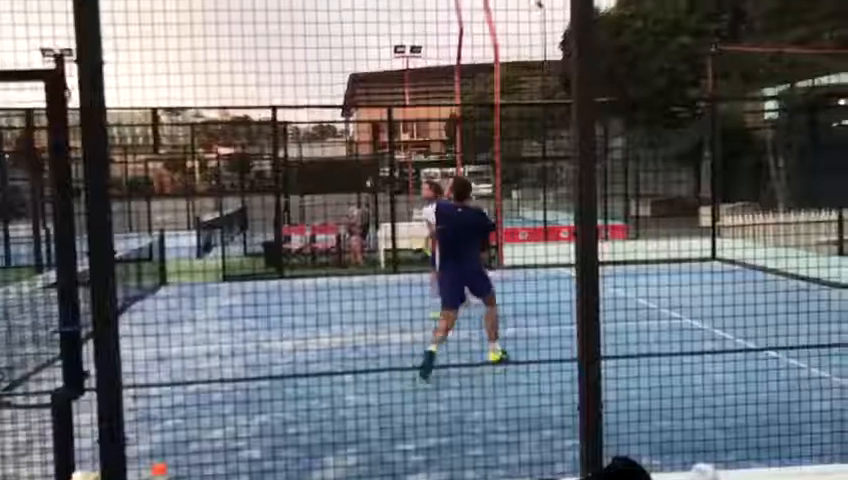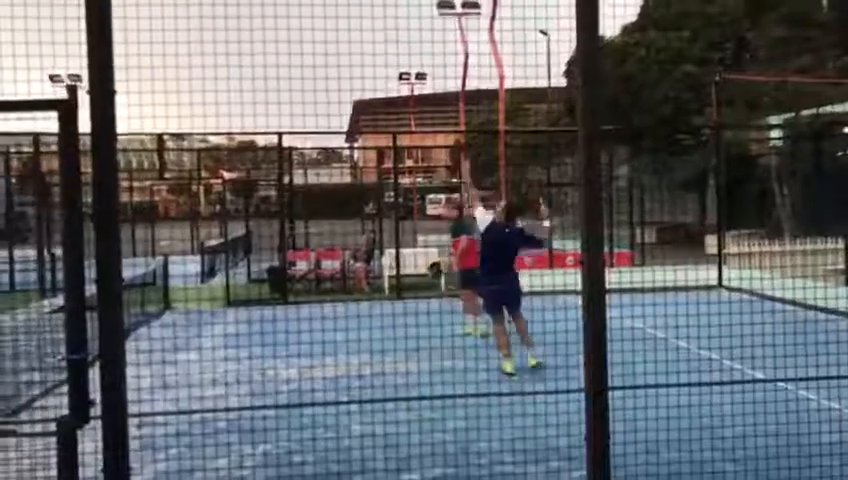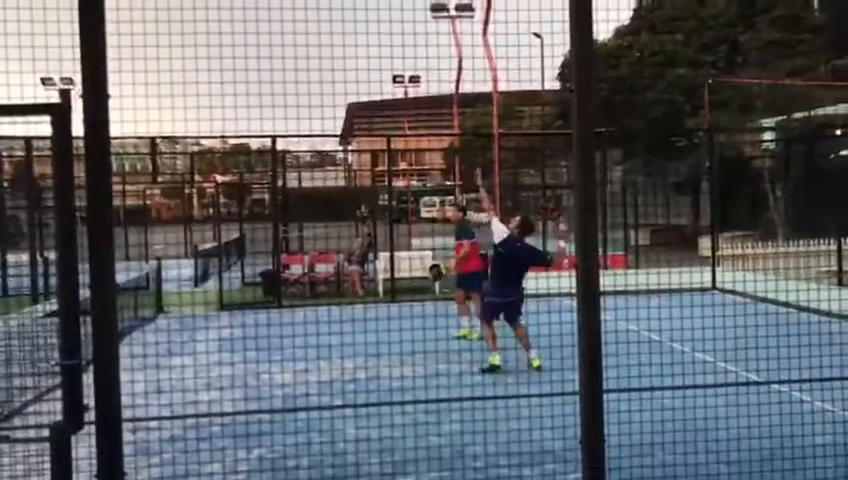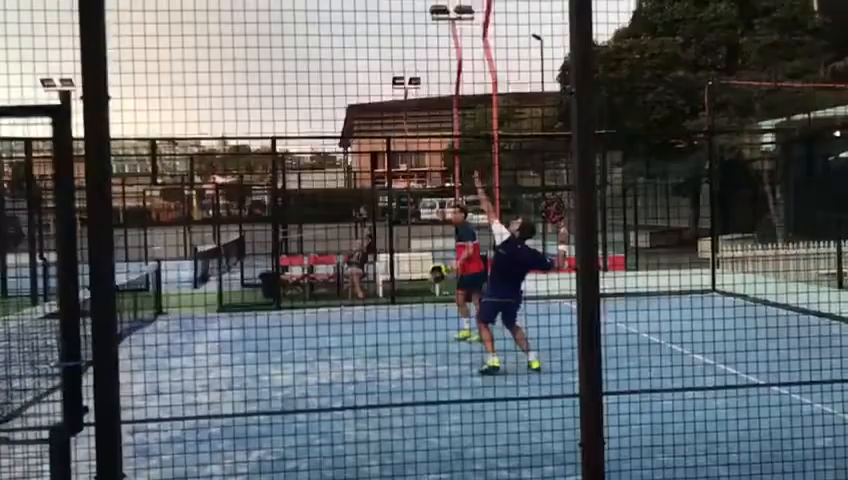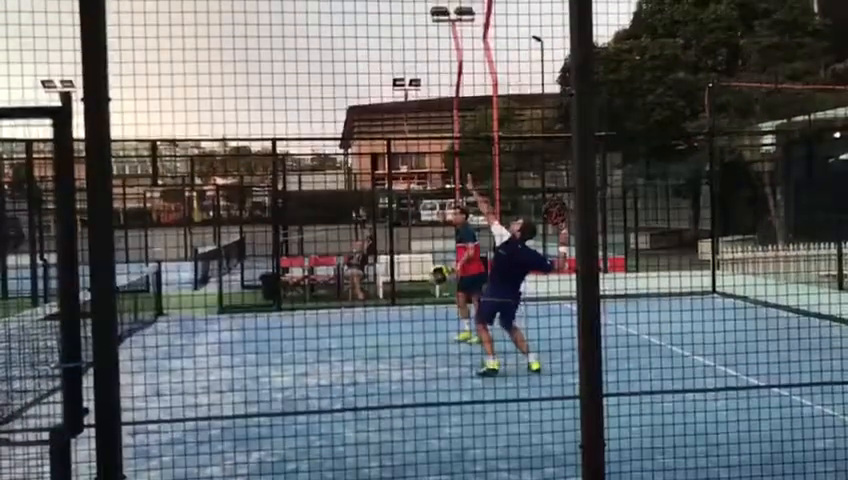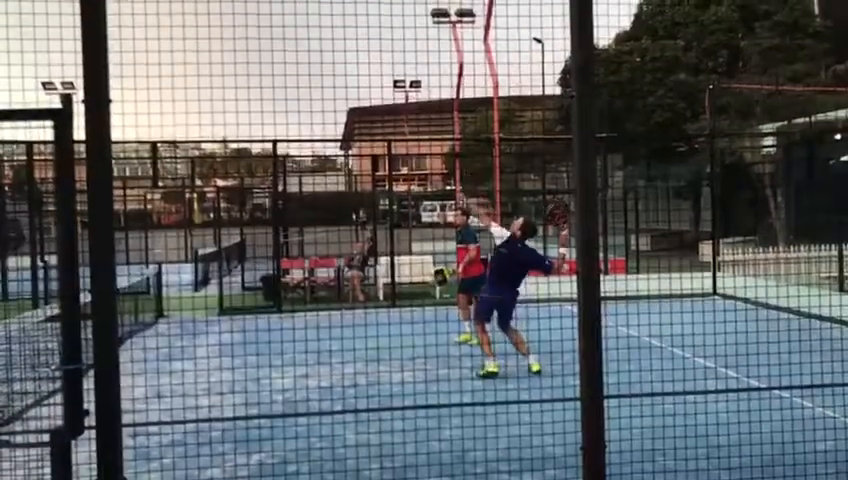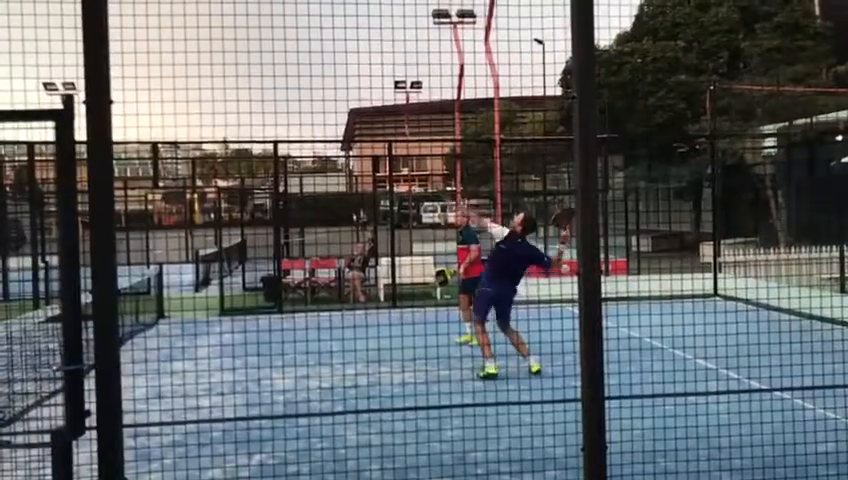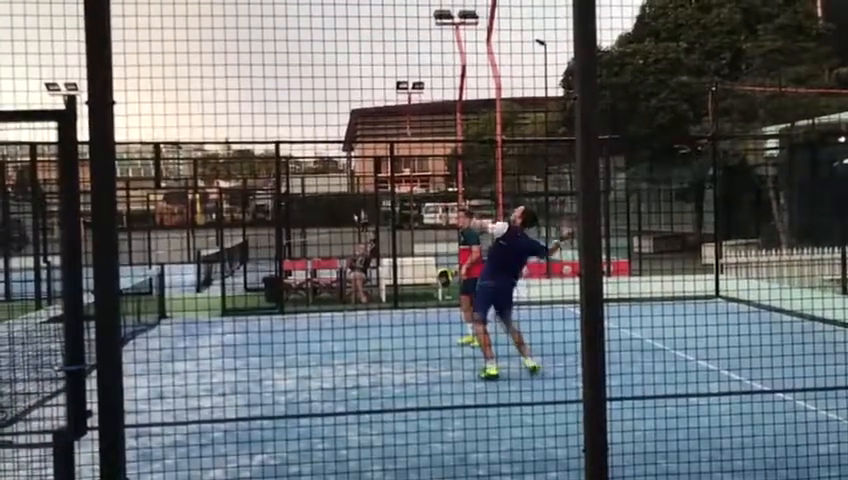
dt=0.4s
person 1, frame 1
left shoulder: (440, 209)
right shoulder: (477, 214)
right elbow: (492, 229)
left hip: (449, 270)
right hip: (473, 268)
left knee: (447, 316)
right knee: (491, 304)
left ankle: (432, 351)
right ankle: (495, 351)
person 1, frame 2
left shoulder: (489, 225)
right shoulder: (518, 235)
left elbow: (475, 202)
right elbow: (542, 242)
right wrist: (545, 219)
left hip: (489, 285)
right hip: (509, 283)
left knee: (498, 321)
right knee: (517, 316)
left ankle: (507, 363)
right ankle: (532, 356)
person 1, frame 3
left shoulder: (503, 238)
right shoulder: (531, 252)
left elbow: (490, 210)
right elbow: (555, 260)
left wrist: (480, 186)
right wrist: (562, 239)
left hip: (495, 294)
right hip: (515, 294)
left knee: (486, 322)
right knee: (515, 323)
left ankle: (495, 358)
right ankle: (533, 357)
person 1, frame 4
left shoulder: (504, 239)
right shoulder: (532, 255)
left elbow: (490, 212)
right elbow: (555, 265)
left wrist: (479, 187)
left hip: (494, 295)
right hip: (513, 296)
left knee: (483, 323)
right knee: (511, 325)
left ankle: (492, 360)
right ankle: (532, 358)
person 1, frame 5
left shoulder: (505, 240)
right shoulder: (531, 255)
left elbow: (488, 214)
right elbow: (554, 267)
left wrist: (474, 192)
left hip: (493, 294)
right hip: (512, 297)
left knee: (481, 324)
right knee: (509, 325)
left ankle: (491, 362)
right ankle: (532, 359)
person 1, frame 6
left shoulder: (505, 238)
right shoulder: (531, 254)
left elbow: (485, 219)
right elbow: (554, 268)
left hip: (491, 292)
right hip: (509, 295)
left knee: (480, 324)
right knee: (506, 326)
left ankle: (491, 365)
right ankle: (532, 361)
person 1, frame 7
left shoulder: (505, 235)
right shoulder: (531, 250)
left elbow: (484, 222)
right elbow: (553, 264)
right wrist: (561, 249)
left hip: (488, 288)
right hip: (507, 291)
left knee: (479, 323)
right knee: (506, 326)
left ankle: (490, 366)
right ankle: (532, 362)
person 1, frame 8
left shoulder: (505, 229)
right shoulder: (529, 243)
left elbow: (480, 225)
right elbow: (548, 252)
right wrist: (558, 242)
left hip: (488, 284)
right hip: (507, 286)
left knee: (479, 322)
right knee: (508, 321)
left ankle: (491, 367)
right ankle: (529, 360)
person 2, frame 1
left shoulder: (435, 205)
right shoulder: (431, 204)
left elbow: (436, 227)
left wrist: (430, 240)
left knee: (436, 276)
right knee: (438, 275)
person 2, frame 2
left shoulder: (459, 224)
right shoulder: (457, 224)
left elbow: (464, 243)
left wrist: (456, 258)
left hip: (468, 265)
right hip: (469, 265)
left knee: (468, 296)
right knee: (466, 296)
left ankle: (481, 327)
right ankle: (471, 327)
person 2, frame 3
left shoulder: (464, 227)
right shoulder: (460, 227)
left elbow: (467, 248)
left wrist: (456, 260)
right wrist: (456, 261)
left hip: (473, 269)
right hip: (465, 269)
left knee: (476, 298)
right knee: (460, 297)
right ankle: (466, 328)
person 2, frame 4
left shoulder: (466, 229)
right shoulder: (460, 229)
left elbow: (470, 250)
left wrist: (459, 262)
right wrist: (458, 263)
left hip: (474, 271)
right hip: (466, 271)
left knee: (476, 300)
right knee: (460, 299)
right ankle: (466, 330)
person 2, frame 5
left shoulder: (466, 230)
right shoulder: (459, 230)
left elbow: (471, 252)
left wrist: (460, 263)
right wrist: (458, 265)
left hip: (474, 272)
right hip: (466, 272)
left knee: (476, 302)
right knee: (461, 300)
right ankle: (467, 332)
person 2, frame 6
left shoulder: (468, 232)
right shoulder: (460, 232)
left elbow: (473, 252)
left wrist: (462, 265)
right wrist: (459, 267)
left hip: (474, 273)
right hip: (466, 273)
right knee: (462, 302)
right ankle: (468, 333)
person 2, frame 7
left shoulder: (469, 232)
right shoulder: (460, 232)
left elbow: (474, 253)
left wrist: (464, 265)
right wrist: (459, 268)
left hip: (474, 274)
right hip: (466, 274)
right knee: (463, 302)
right ankle: (469, 334)
person 2, frame 8
left shoulder: (471, 233)
right shoulder: (462, 233)
left elbow: (476, 254)
left wrist: (465, 266)
right wrist: (461, 268)
left hip: (475, 274)
right hip: (467, 275)
right knee: (465, 303)
right ankle: (471, 334)
